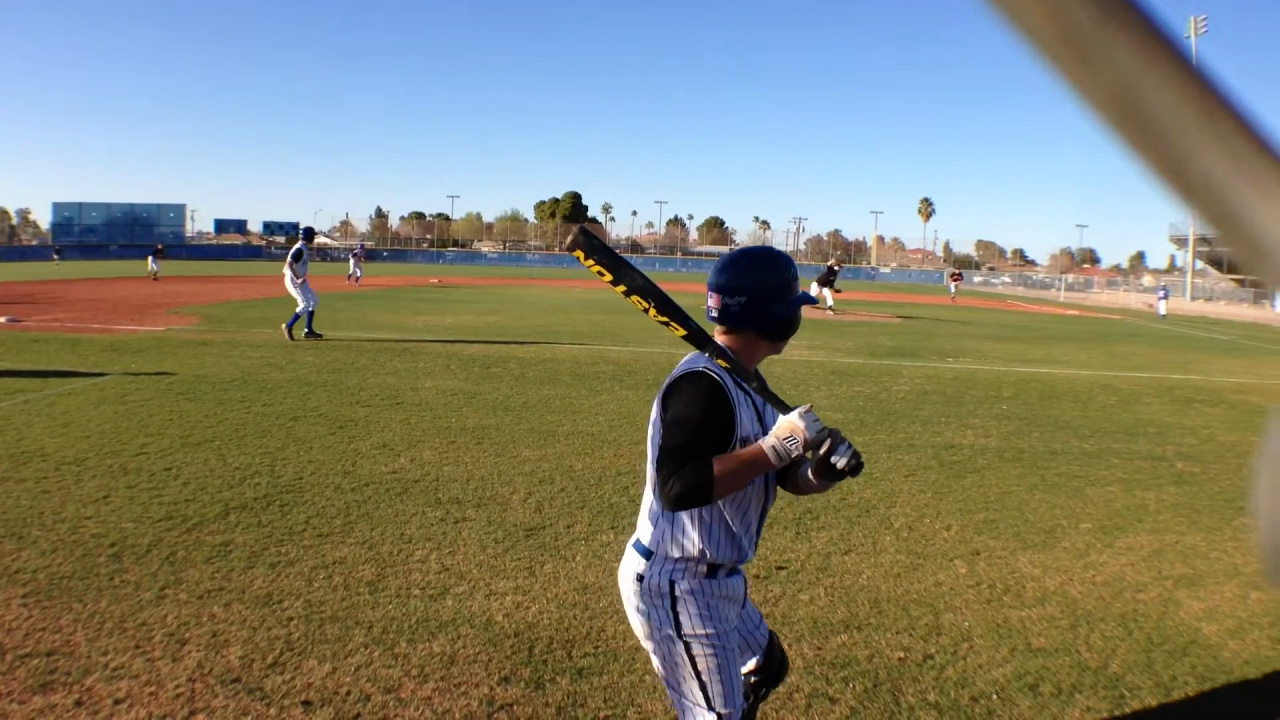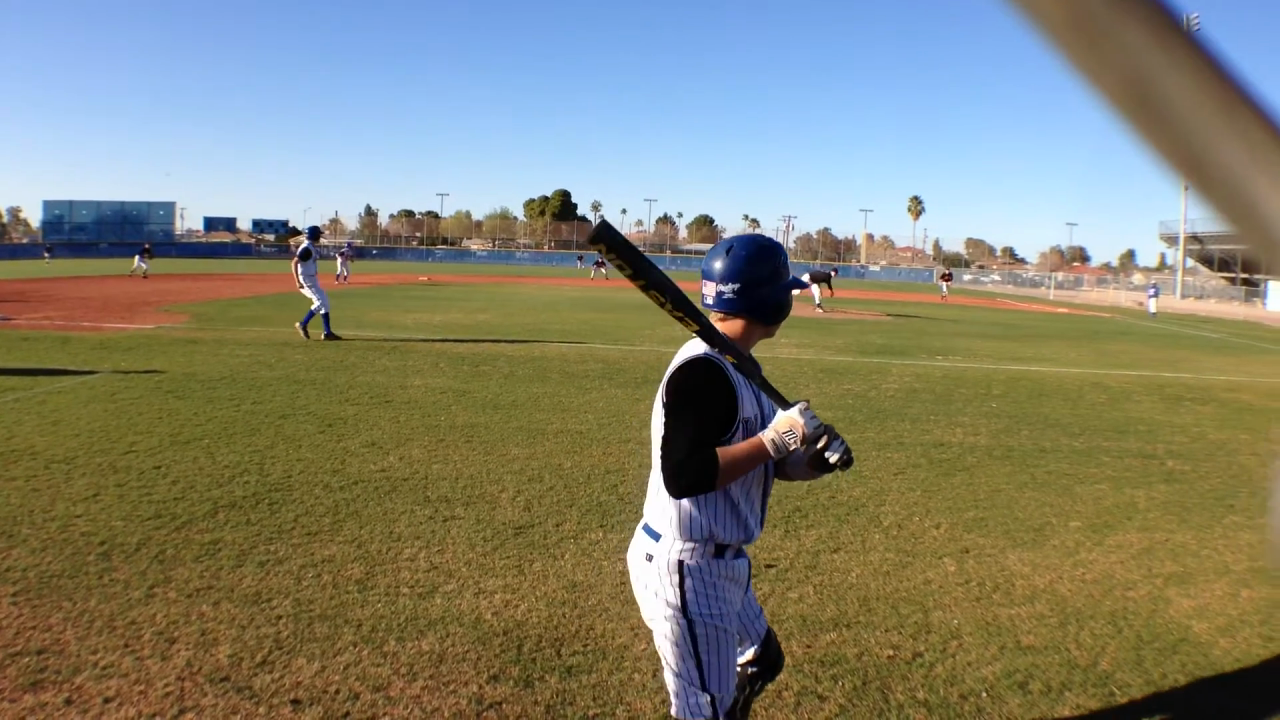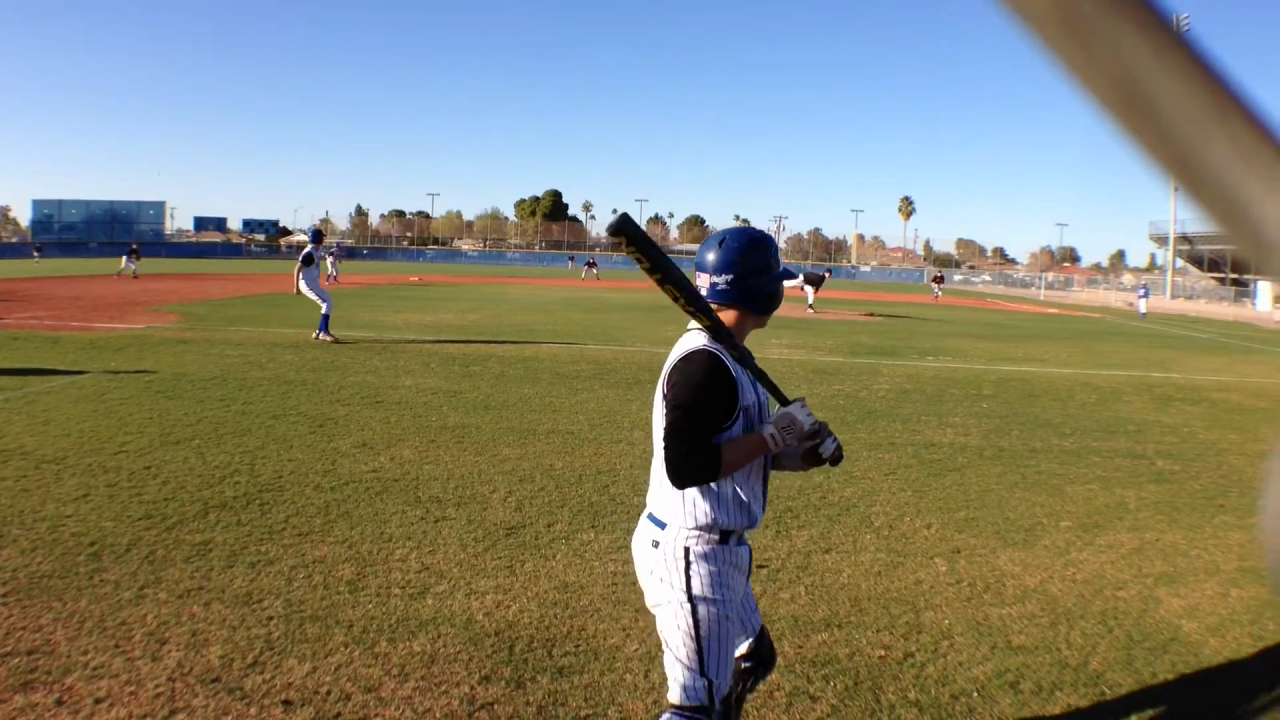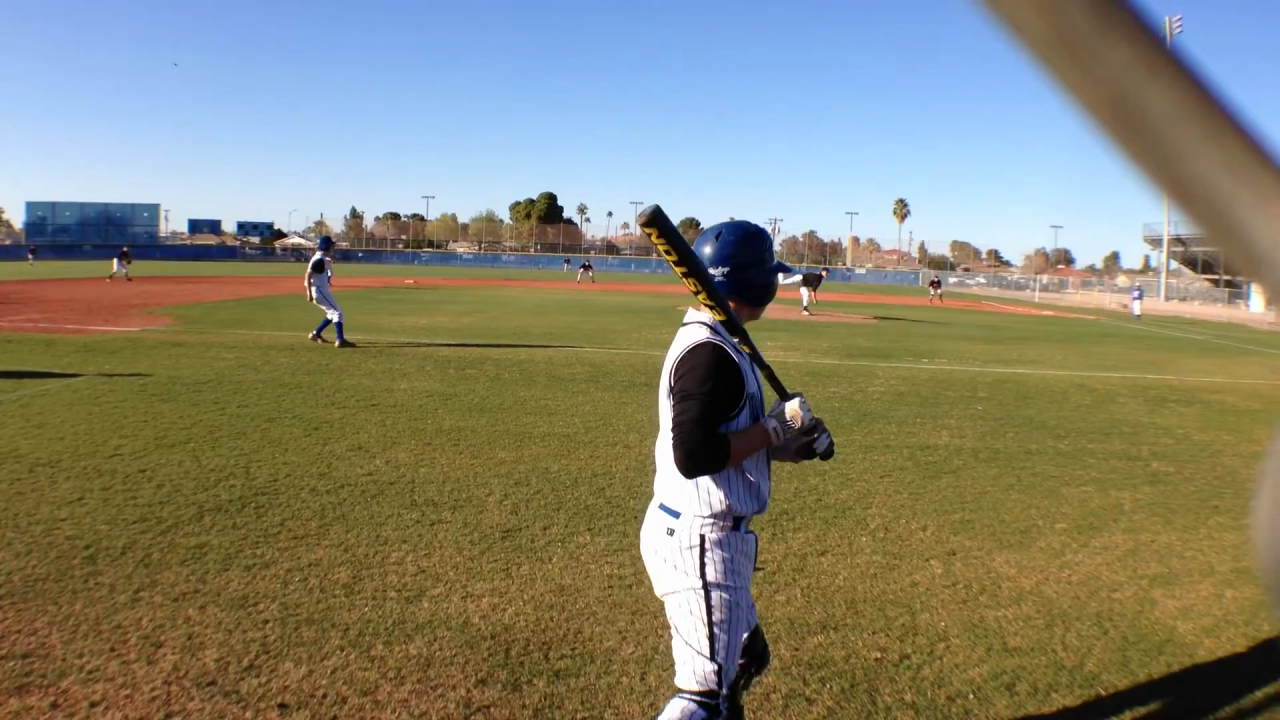
dt=0.3s
person 1, frame 1
left shoulder: (745, 381)
right shoulder: (702, 384)
left elbow: (789, 477)
right elbow: (678, 488)
left wrist: (824, 469)
right wrist: (776, 446)
left hip: (712, 580)
right hip: (679, 585)
left knee: (765, 668)
person 1, frame 2
left shoulder: (736, 365)
right shoulder: (703, 369)
left elbow: (766, 461)
right elbow: (682, 476)
left wrist: (814, 459)
right wrist: (776, 438)
left hip: (716, 562)
right hip: (685, 567)
left knee: (759, 663)
person 1, frame 3
left shoulder: (724, 354)
right shoulder: (704, 362)
left elbow: (744, 450)
right elbow: (684, 467)
left wrist: (802, 451)
right wrist: (774, 434)
left hip: (711, 550)
right hip: (690, 553)
left knee: (751, 660)
person 1, frame 4
left shoulder: (707, 341)
right shoulder: (709, 352)
right elbow: (694, 456)
left wrist: (794, 445)
right wrist: (776, 426)
left hip: (695, 534)
right hip: (701, 541)
left knee: (745, 658)
